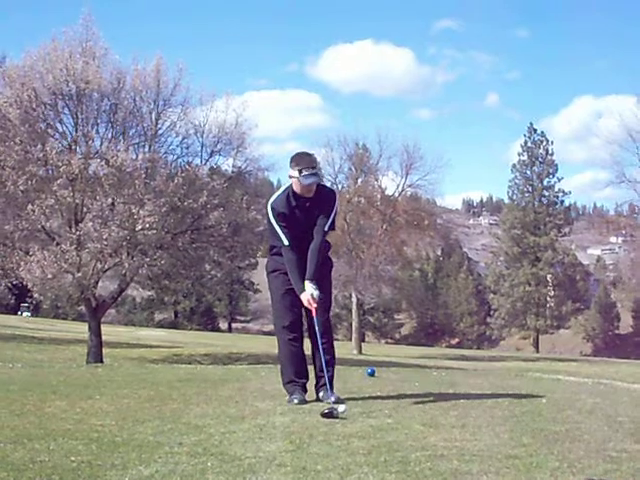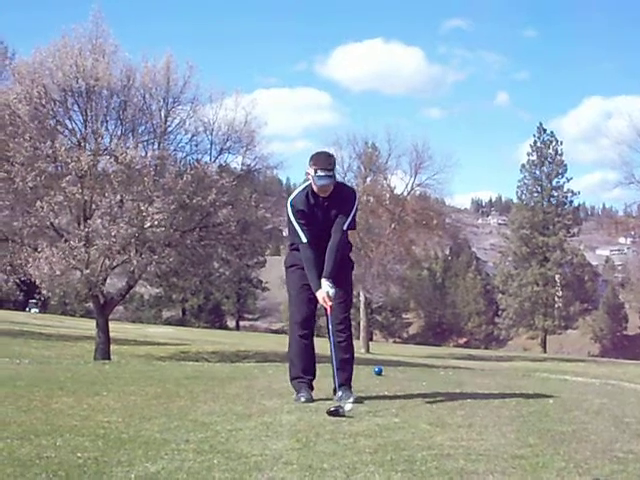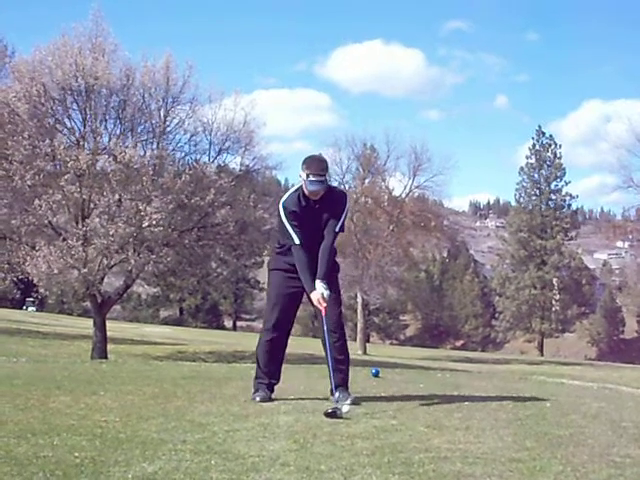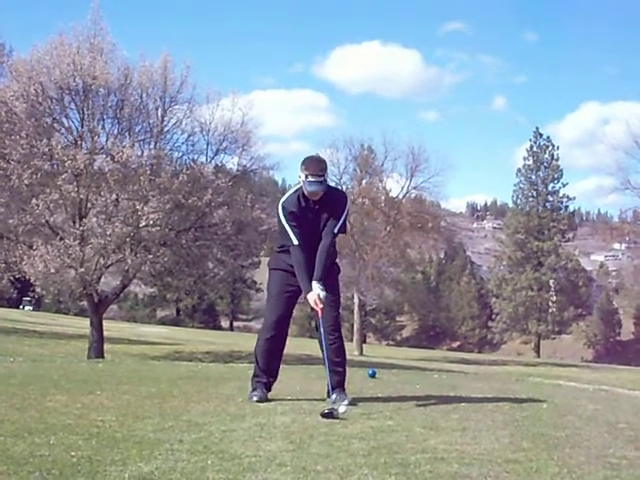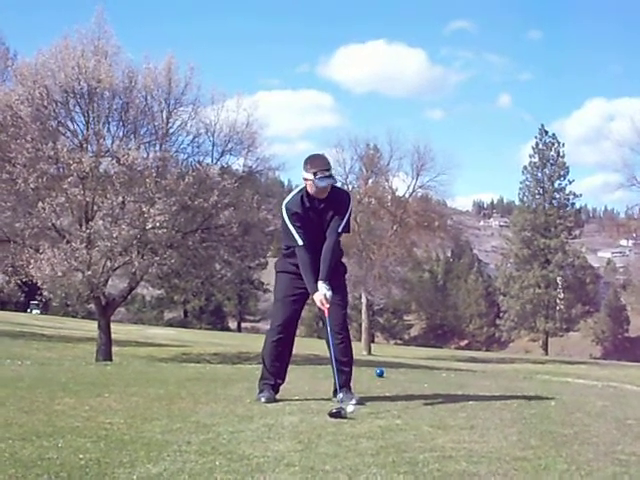
dt=0.5s
person 1, frame 1
left shoulder: (327, 197)
right shoulder: (277, 203)
left elbow: (319, 239)
right elbow: (287, 248)
left wrist: (311, 281)
right wrist: (300, 289)
left hip: (317, 264)
right hip: (283, 265)
left knee: (321, 323)
right knee: (288, 325)
left ankle: (325, 386)
right ankle: (295, 387)
person 1, frame 2
left shoulder: (348, 195)
right shoulder: (297, 201)
left elbow: (338, 238)
right elbow: (306, 246)
left wrist: (328, 279)
right wrist: (317, 286)
left hip: (337, 263)
right hip: (302, 262)
left knee: (341, 322)
right knee: (300, 321)
left ankle: (343, 386)
right ankle: (302, 384)
person 1, frame 3
left shoulder: (338, 198)
right shoulder: (288, 203)
left elbow: (329, 241)
right elbow: (298, 248)
left wrist: (321, 281)
right wrist: (310, 288)
left hip: (324, 266)
right hip: (287, 265)
left knee: (334, 323)
right knee: (274, 324)
left ankle: (340, 387)
right ankle: (263, 385)
person 1, frame 4
left shoulder: (338, 199)
right shoulder: (288, 204)
left elbow: (327, 242)
right elbow: (297, 248)
left wrist: (318, 282)
right wrist: (307, 288)
left hip: (323, 268)
right hip: (287, 266)
left knee: (331, 325)
right knee: (273, 323)
left ankle: (337, 388)
right ankle: (260, 384)
person 1, frame 5
left shoulder: (342, 199)
right shoulder: (292, 204)
left elbow: (332, 241)
right elbow: (302, 248)
left wrist: (323, 282)
right wrist: (313, 289)
left hip: (330, 268)
right hip: (294, 268)
left knee: (339, 325)
right knee: (281, 324)
left ankle: (343, 388)
right ankle: (268, 385)
